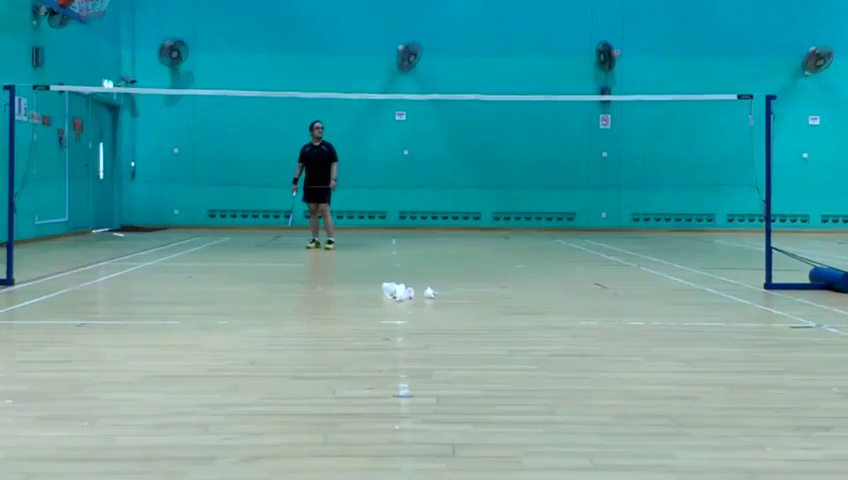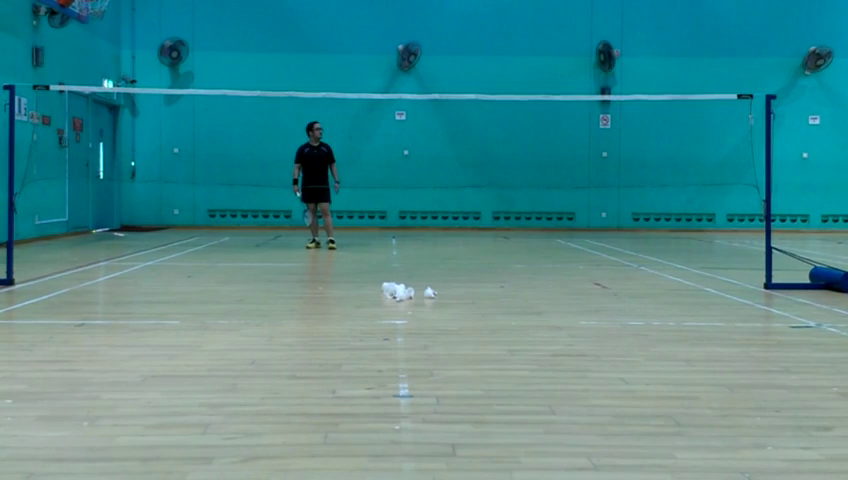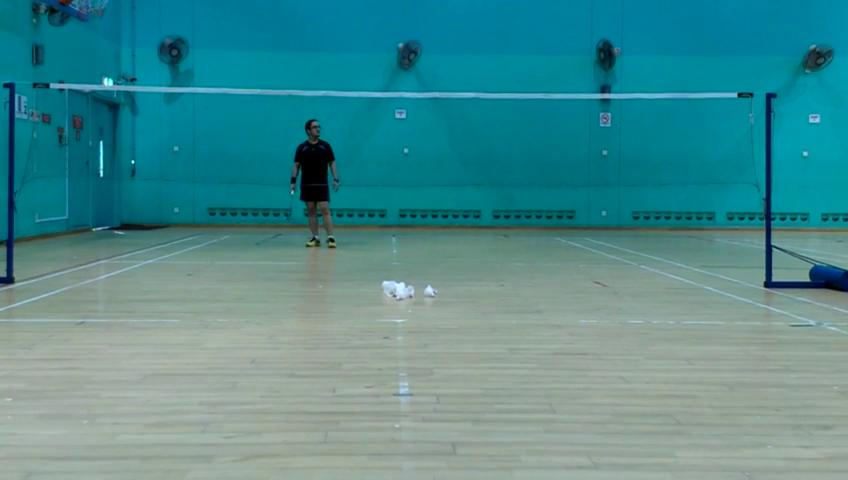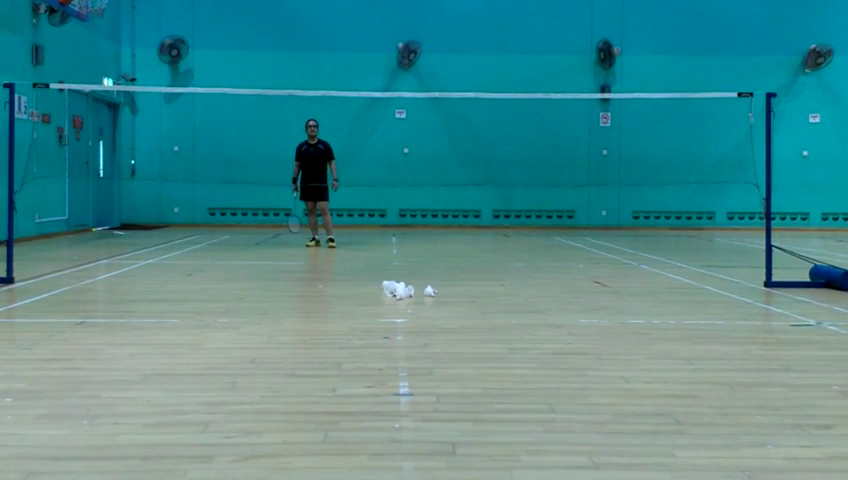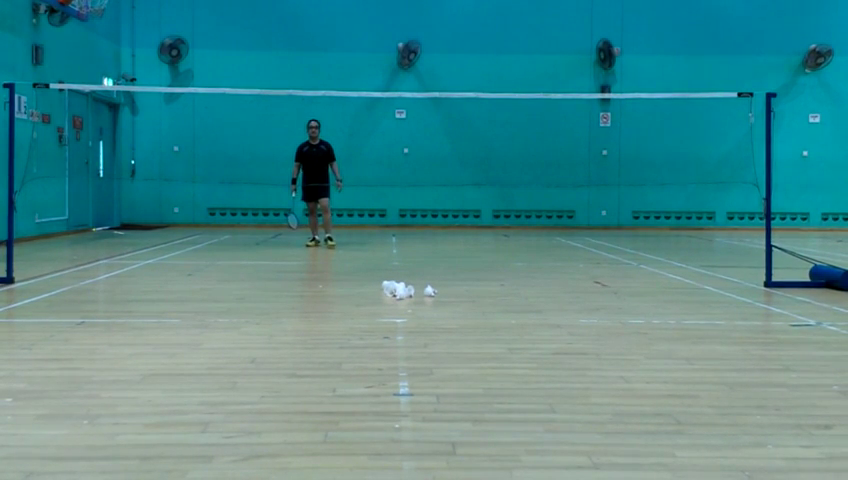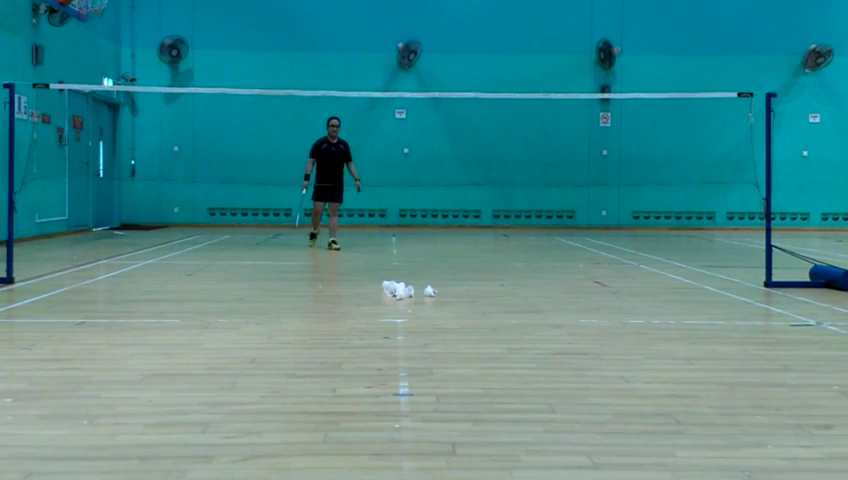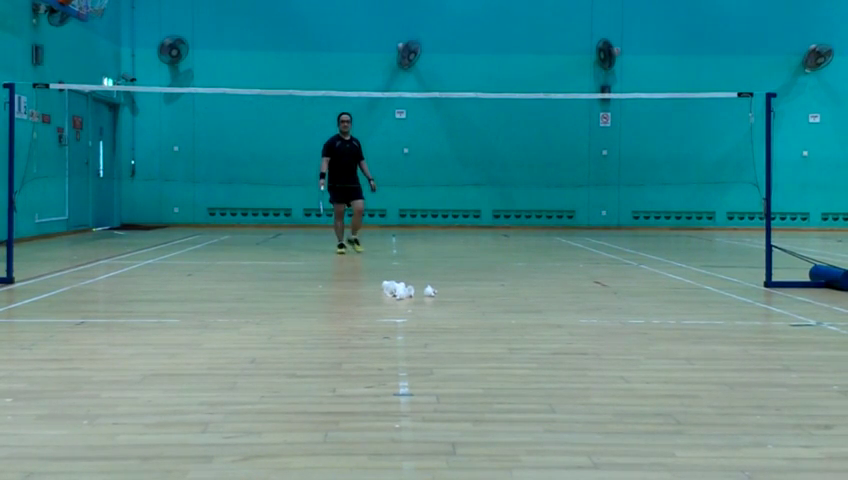
dt=0.7s
person 1, frame 1
left shoulder: (328, 147)
right shoulder: (305, 149)
left elbow: (334, 164)
right elbow: (300, 166)
left wrist: (334, 179)
right wrist: (295, 181)
left hip: (324, 186)
right hip: (309, 186)
left knee: (325, 211)
right knee: (313, 212)
left ankle: (331, 240)
right ankle: (315, 239)
person 1, frame 2
left shoulder: (326, 148)
right shoulder: (302, 149)
left elbow: (332, 165)
right elbow: (297, 167)
left wrist: (337, 181)
right wrist: (295, 183)
left hip: (323, 186)
right hip: (307, 186)
left knee: (326, 211)
right knee: (311, 213)
left ankle: (331, 239)
right ankle: (315, 240)
person 1, frame 3
left shoulder: (325, 146)
right shoulder: (301, 147)
left elbow: (332, 163)
right elbow: (296, 165)
left wrist: (336, 179)
right wrist: (293, 181)
left hip: (322, 184)
right hip: (307, 185)
left knee: (325, 210)
right knee: (311, 211)
left ankle: (331, 238)
right ankle: (315, 238)
person 1, frame 4
left shoulder: (325, 145)
right shoulder: (301, 147)
left elbow: (331, 162)
right elbow: (297, 165)
left wrist: (335, 178)
right wrist: (294, 181)
left hip: (321, 184)
right hip: (306, 184)
left knee: (324, 210)
right knee: (311, 211)
left ankle: (330, 237)
right ankle: (315, 238)
person 1, frame 5
left shoulder: (326, 146)
right shoulder: (302, 148)
left elbow: (333, 163)
right elbow: (297, 165)
left wrist: (338, 179)
right wrist: (293, 182)
left hip: (323, 184)
right hip: (308, 185)
left knee: (325, 208)
right knee: (312, 211)
left ankle: (328, 236)
right ankle: (315, 238)
person 1, frame 6
left shoulder: (344, 145)
right shoulder: (319, 144)
left elbow: (350, 163)
right elbow: (311, 161)
left wrist: (356, 179)
right wrist: (306, 178)
left hip: (337, 185)
right hip: (321, 184)
left knee: (334, 212)
right knee: (317, 211)
left ankle: (332, 240)
right ankle: (314, 231)
person 1, frame 7
left shoulder: (356, 142)
right shoulder: (331, 142)
left elbow: (362, 162)
right elbow: (325, 161)
left wrist: (370, 179)
right wrist: (322, 177)
left hip: (354, 184)
right hip: (336, 185)
left knee: (359, 210)
right knee: (339, 215)
left ankle: (353, 238)
right ankle: (340, 243)
